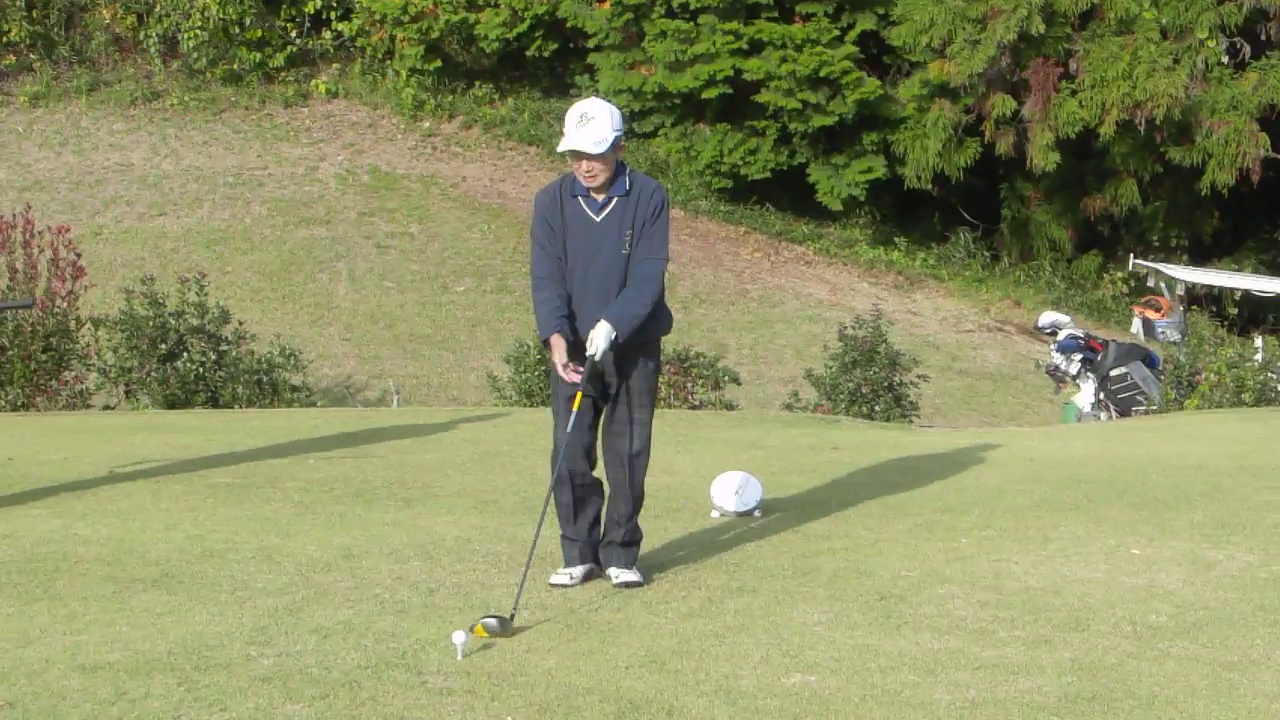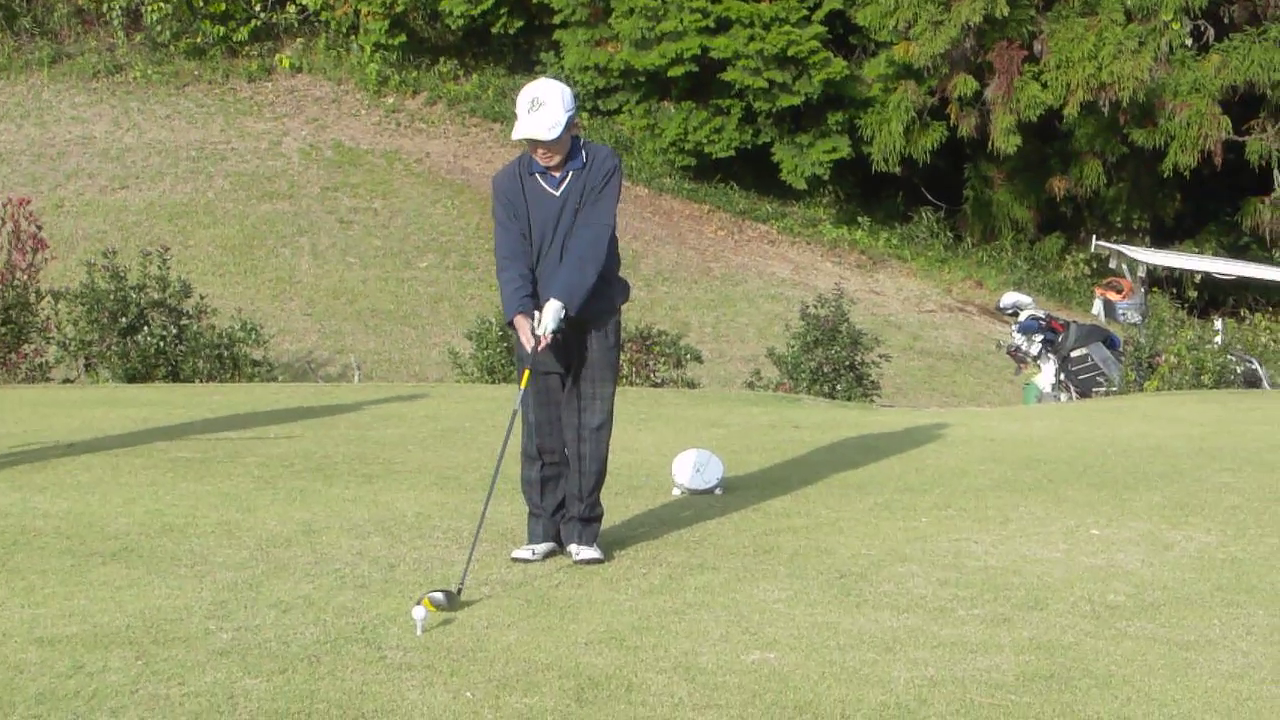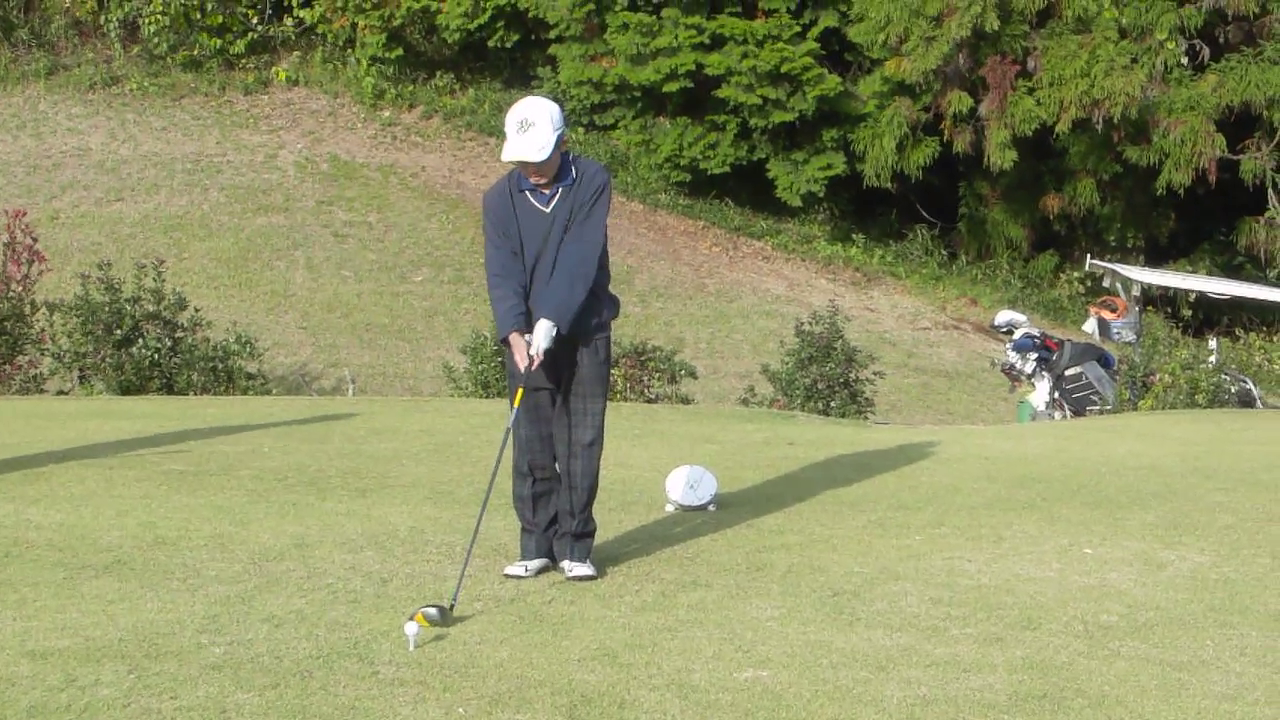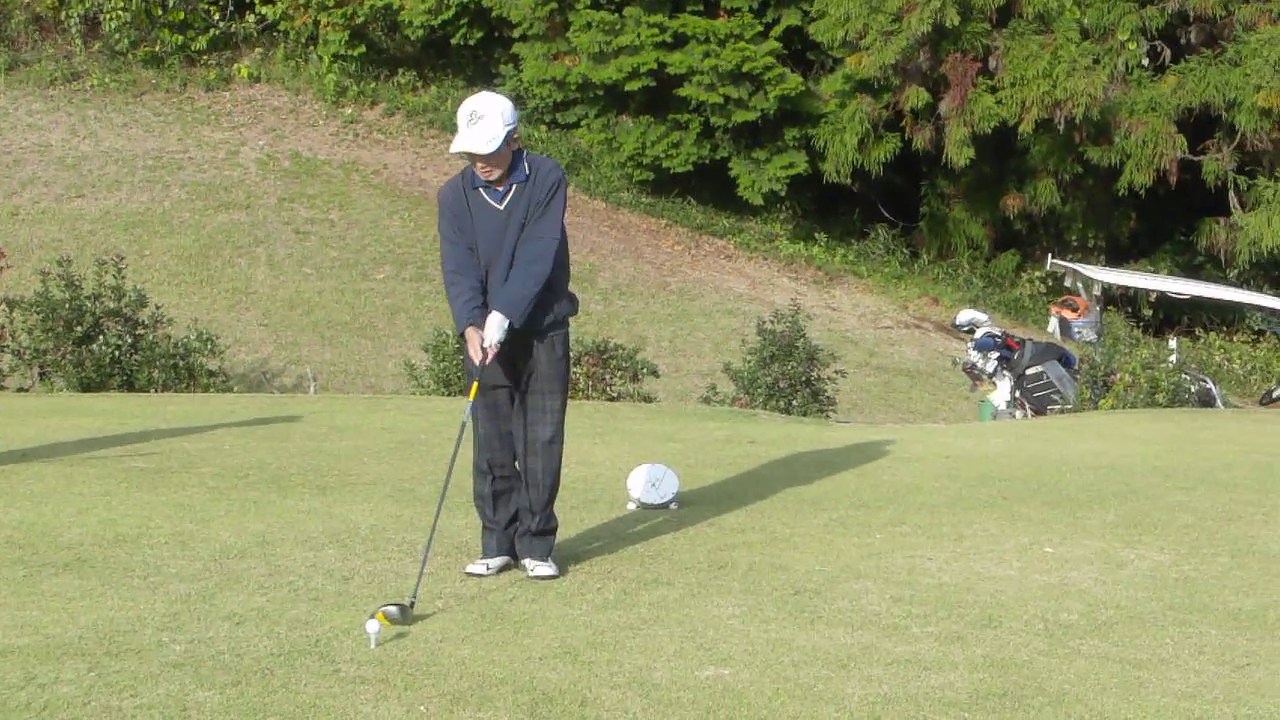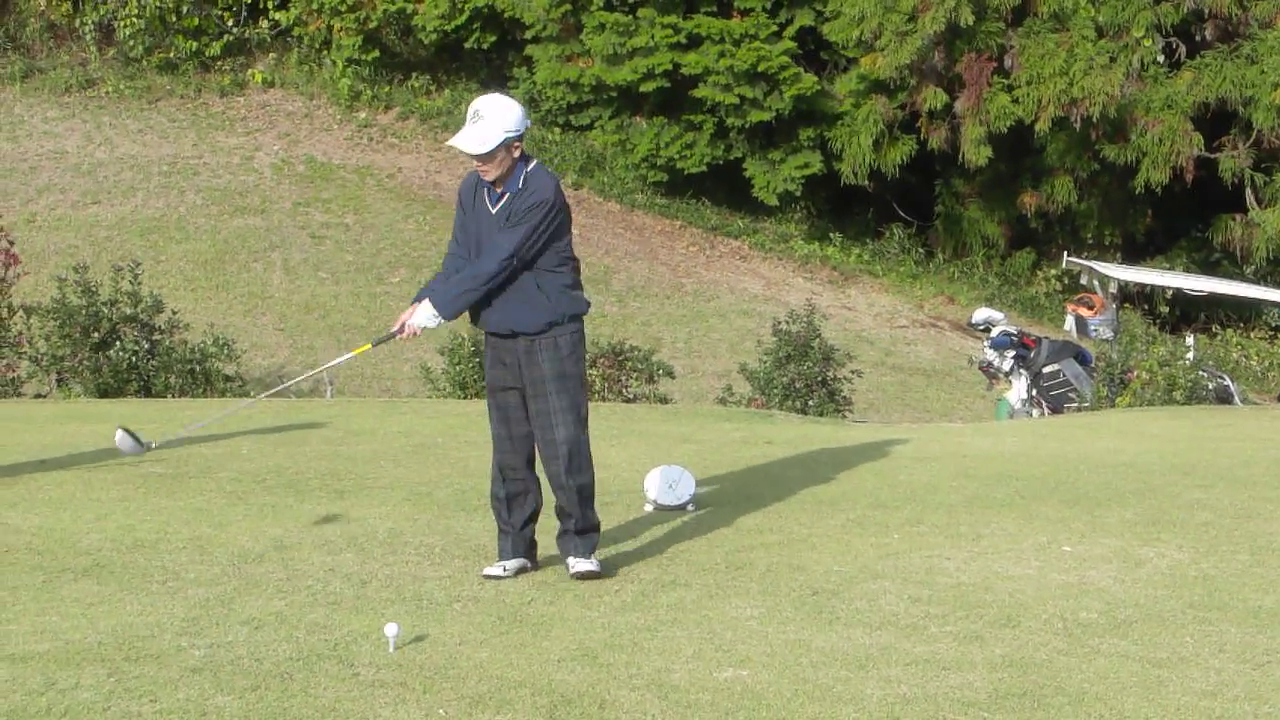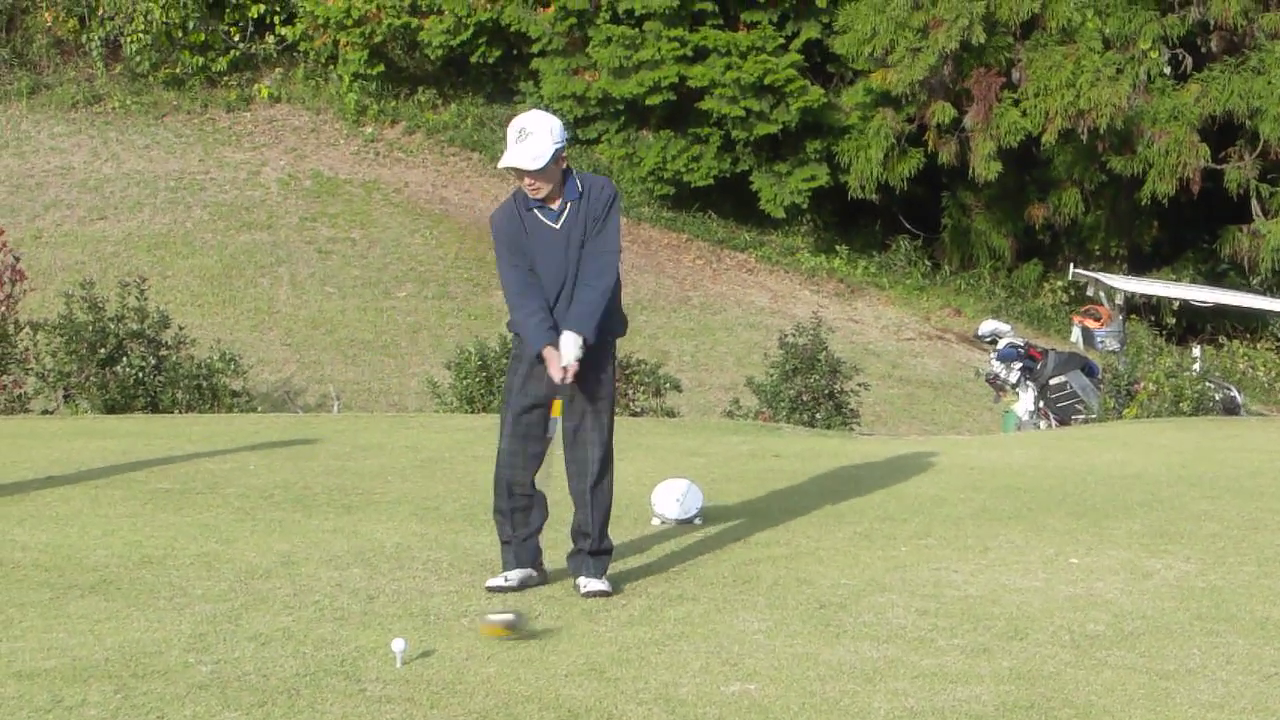
dt=0.5s
person 1, frame 1
left shoulder: (648, 197)
right shoulder: (551, 200)
left elbow: (649, 273)
right elbow: (546, 275)
left wrist: (612, 325)
right wrist: (555, 335)
left hip: (633, 344)
right hip: (574, 346)
left knee: (628, 454)
right knee: (572, 454)
left ankle: (621, 553)
right ankle: (580, 552)
person 1, frame 2
left shoulder: (603, 166)
right shoulder: (510, 181)
left elbow: (590, 243)
right elbow: (511, 255)
left wrist: (559, 303)
right wrist: (520, 314)
left hip: (594, 318)
right hip: (536, 319)
left knee: (589, 429)
right knee: (541, 431)
left ankle: (581, 530)
right ankle: (543, 529)
person 1, frame 3
left shoulder: (592, 181)
right shoulder: (499, 198)
left elbow: (579, 260)
right elbow: (502, 272)
left wrist: (550, 324)
right wrist: (515, 332)
left hip: (584, 333)
right hip: (526, 337)
left knee: (580, 445)
right knee: (532, 447)
left ankle: (574, 546)
right ankle: (536, 545)
person 1, frame 4
left shoulder: (546, 179)
right shoulder: (454, 195)
left elbow: (536, 260)
right elbow: (458, 268)
left wrist: (500, 318)
right wrist: (471, 326)
left hip: (543, 330)
right hip: (486, 333)
left knee: (542, 443)
right knee: (492, 445)
left ankle: (537, 545)
right ankle: (498, 544)
person 1, frame 5
left shoulder: (541, 192)
right shoulder: (471, 190)
left elbow: (495, 265)
right elbow: (459, 258)
left wrist: (432, 309)
right wrist: (422, 302)
left hip: (551, 334)
right hip: (499, 336)
left knee: (563, 440)
right knee: (510, 448)
left ankle: (579, 543)
right ankle: (516, 547)
person 1, frame 6
left shoulder: (599, 195)
right shoulder: (507, 218)
left elbow: (597, 275)
right elbow: (520, 290)
left wrist: (573, 340)
right wrist: (545, 347)
left hip: (591, 353)
right hip: (535, 350)
left knee: (591, 461)
right knee: (514, 456)
left ankle: (590, 563)
right ankle: (521, 559)
